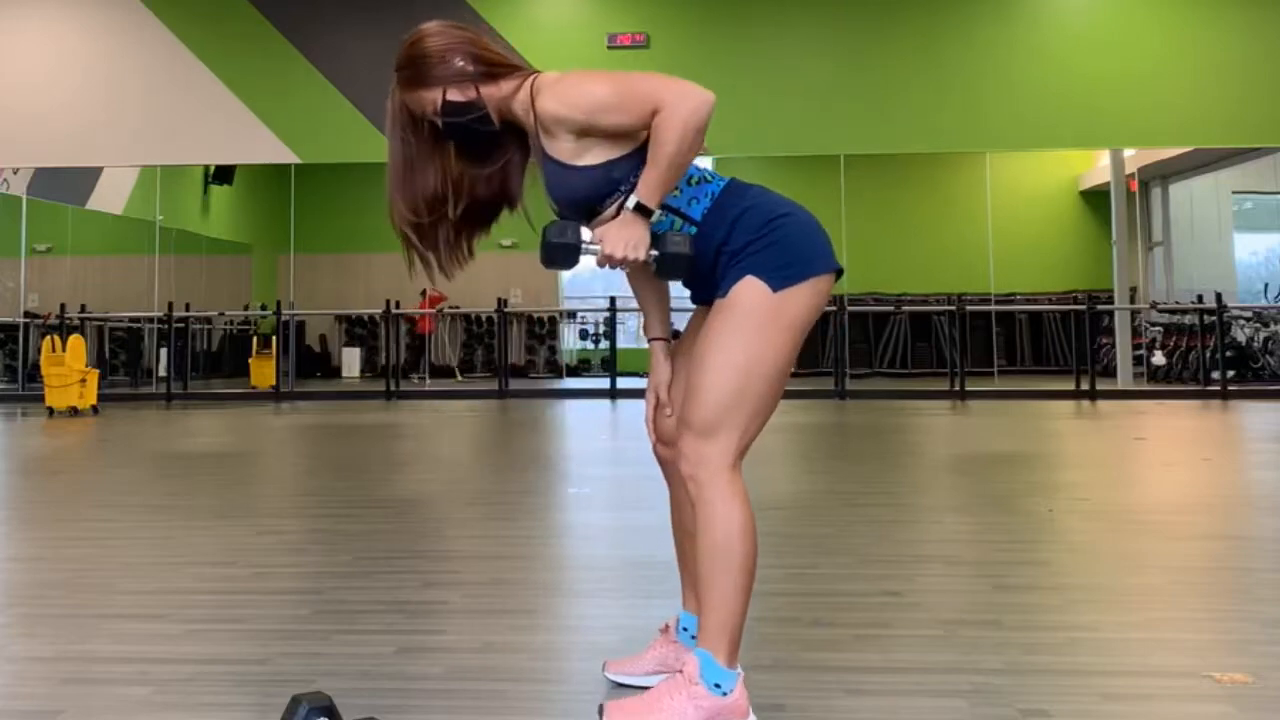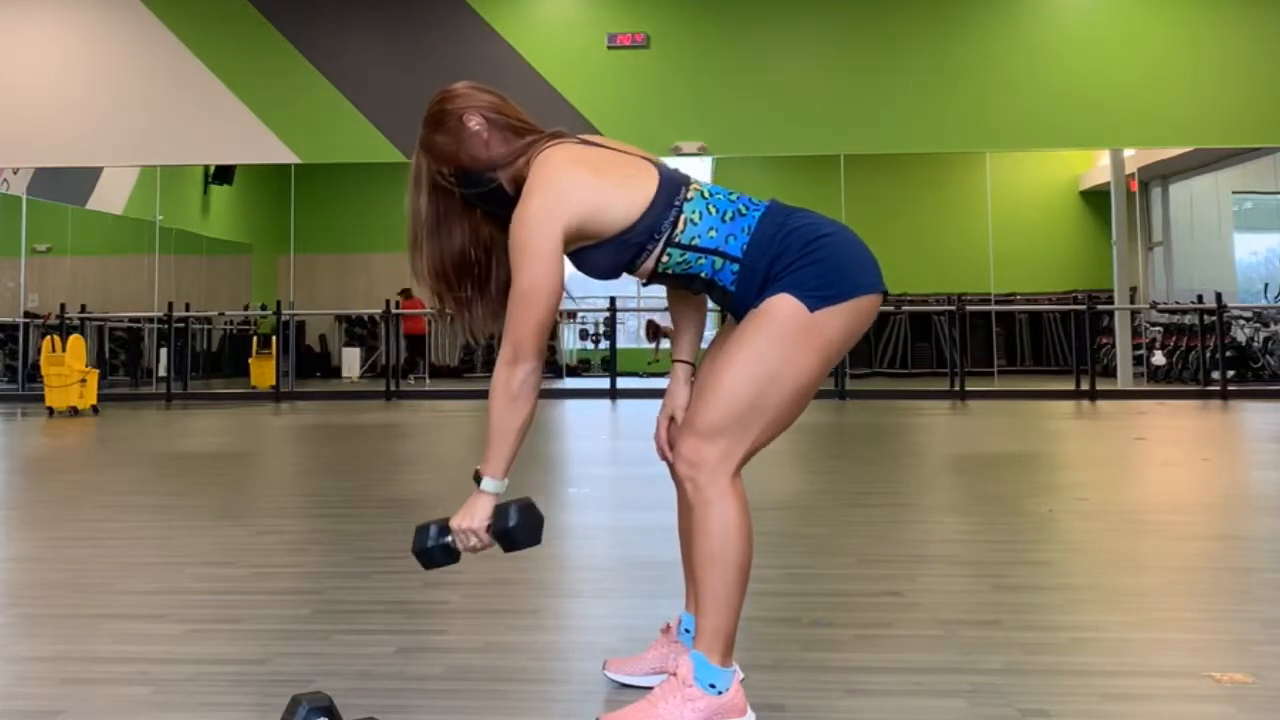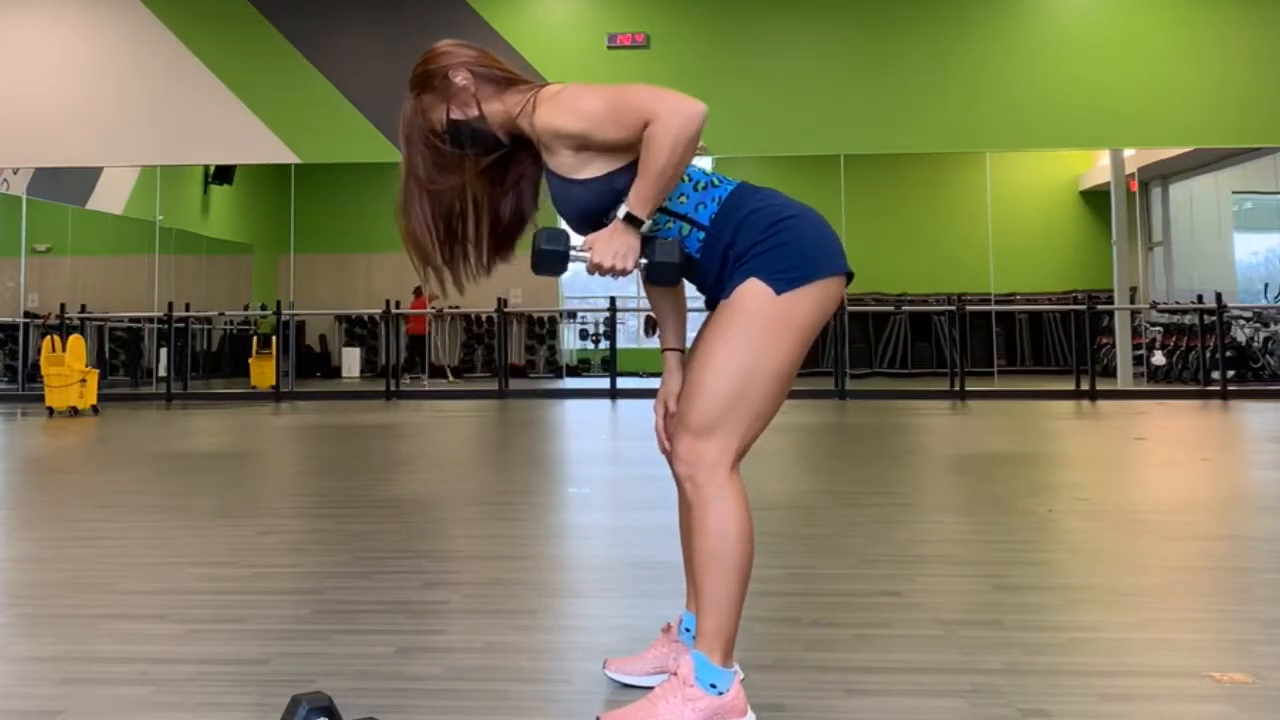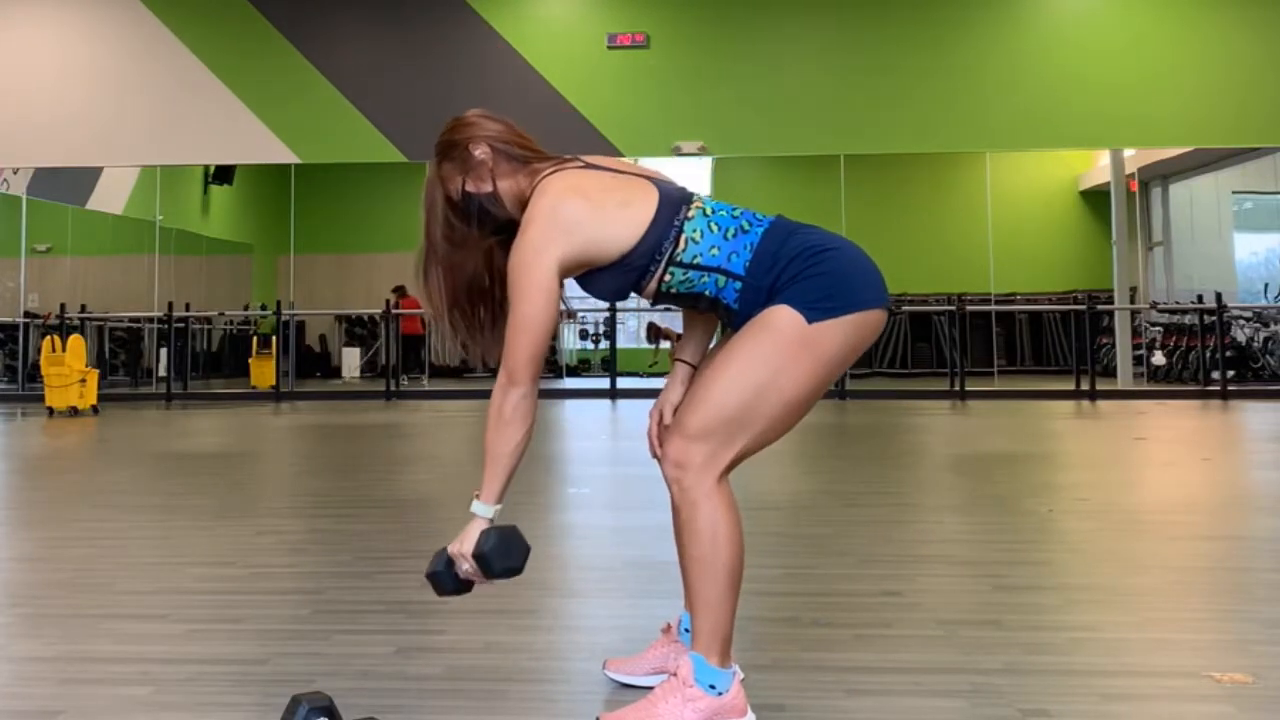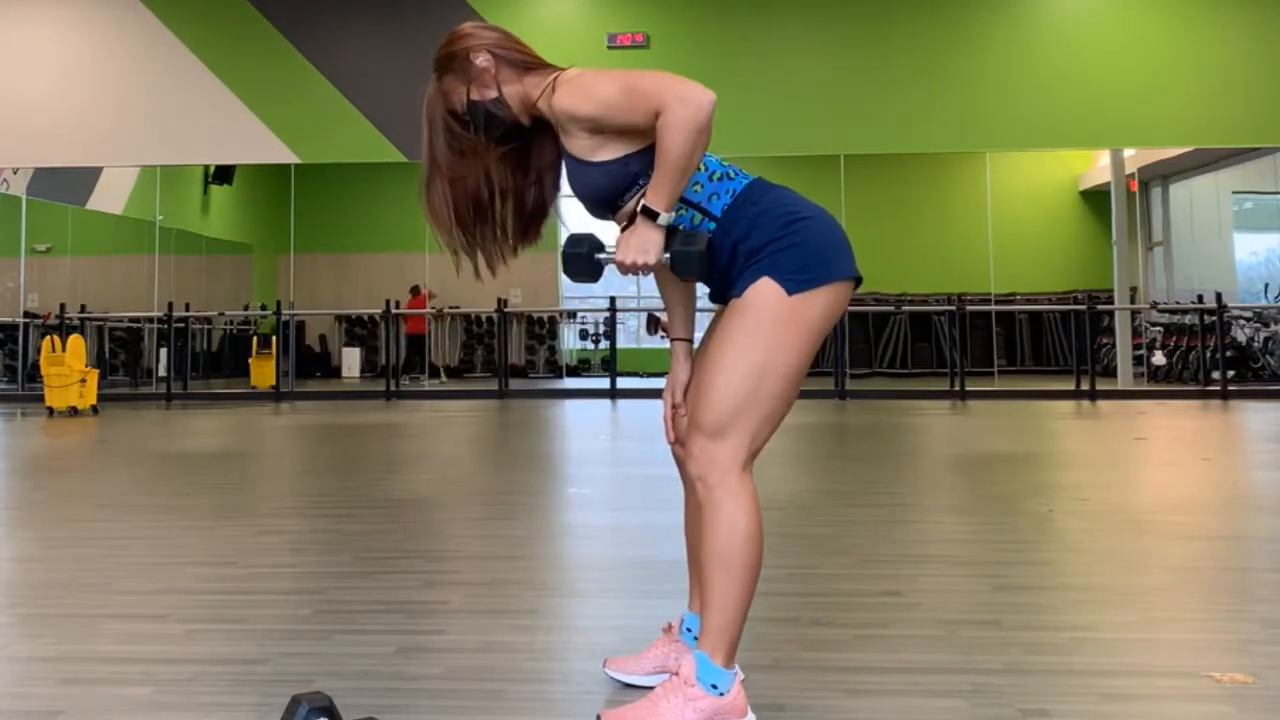
dt=1s
person 1, frame 1
left shoulder: (555, 98)
right shoulder: (532, 135)
left elbow: (690, 101)
right elbow: (634, 244)
left wrist: (638, 212)
right wrist: (661, 351)
left hip: (771, 251)
right hip: (744, 263)
left knee: (706, 457)
right knee: (675, 449)
right ankle: (693, 636)
person 1, frame 2
left shoulder: (543, 197)
right shoulder: (578, 161)
left elbow: (521, 363)
left wrist: (487, 488)
right wrist: (683, 374)
left hip: (818, 274)
right hip: (811, 272)
left knee: (704, 458)
right knee: (691, 451)
right ankle: (694, 640)
person 1, frame 3
left shoulder: (553, 113)
right shoulder: (540, 147)
left elbow: (681, 114)
right elbow: (662, 245)
left wrist: (628, 225)
right wrist: (674, 363)
left hip: (781, 253)
right hip: (771, 257)
left knee: (703, 455)
right knee: (691, 450)
right ankle: (694, 637)
person 1, frame 4
left shoulder: (544, 225)
right shoulder: (586, 182)
left elbow: (517, 386)
left wrist: (482, 512)
right wrist: (684, 372)
left hip: (823, 288)
right hip: (818, 283)
left knee: (692, 459)
right knee: (687, 452)
right ankle: (694, 642)
person 1, frame 5
left shoulder: (567, 96)
right shoulder: (559, 130)
left elbow: (692, 101)
left wrist: (649, 220)
right wrist: (682, 351)
left hip: (789, 252)
right hip: (774, 257)
left knee: (716, 455)
right knee: (695, 449)
right ankle: (694, 638)
